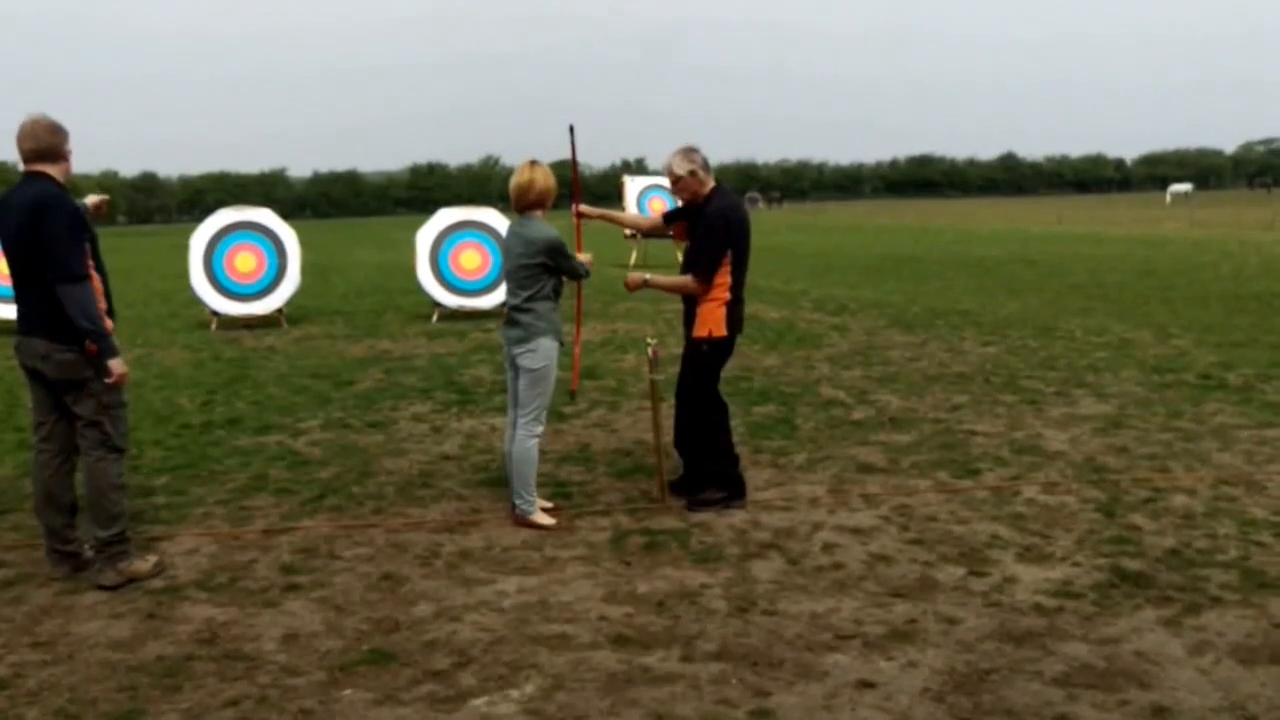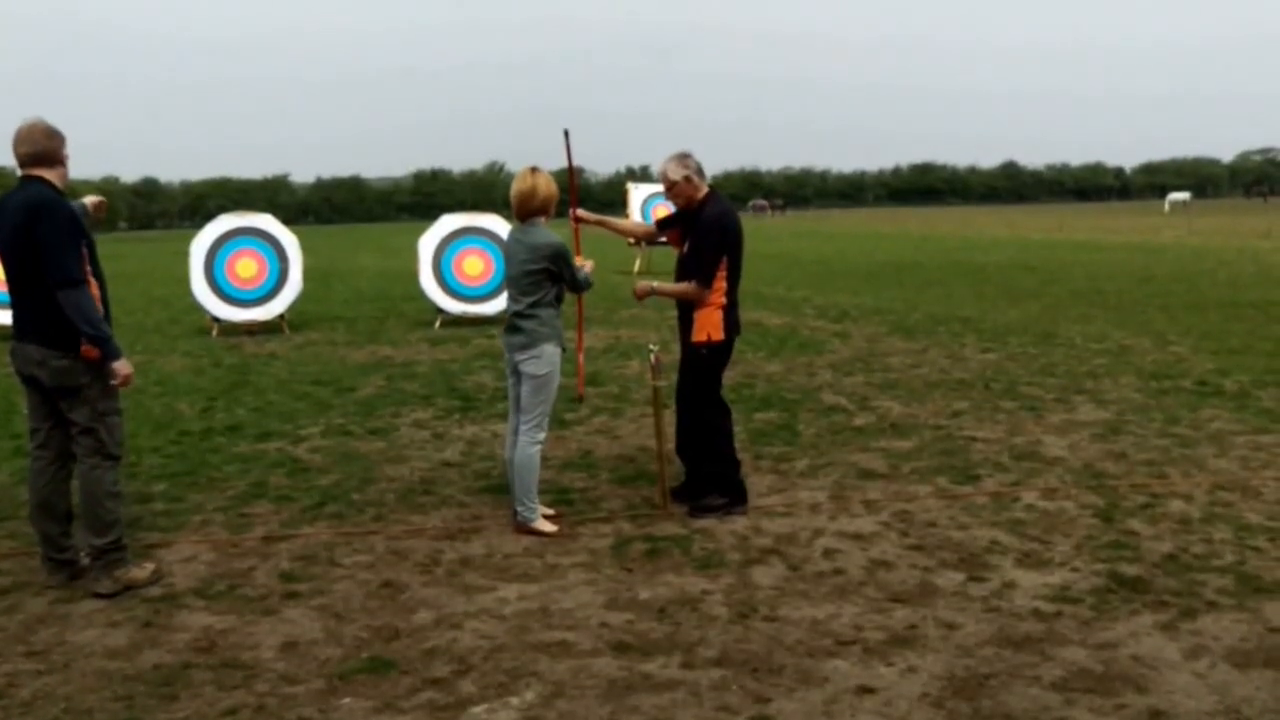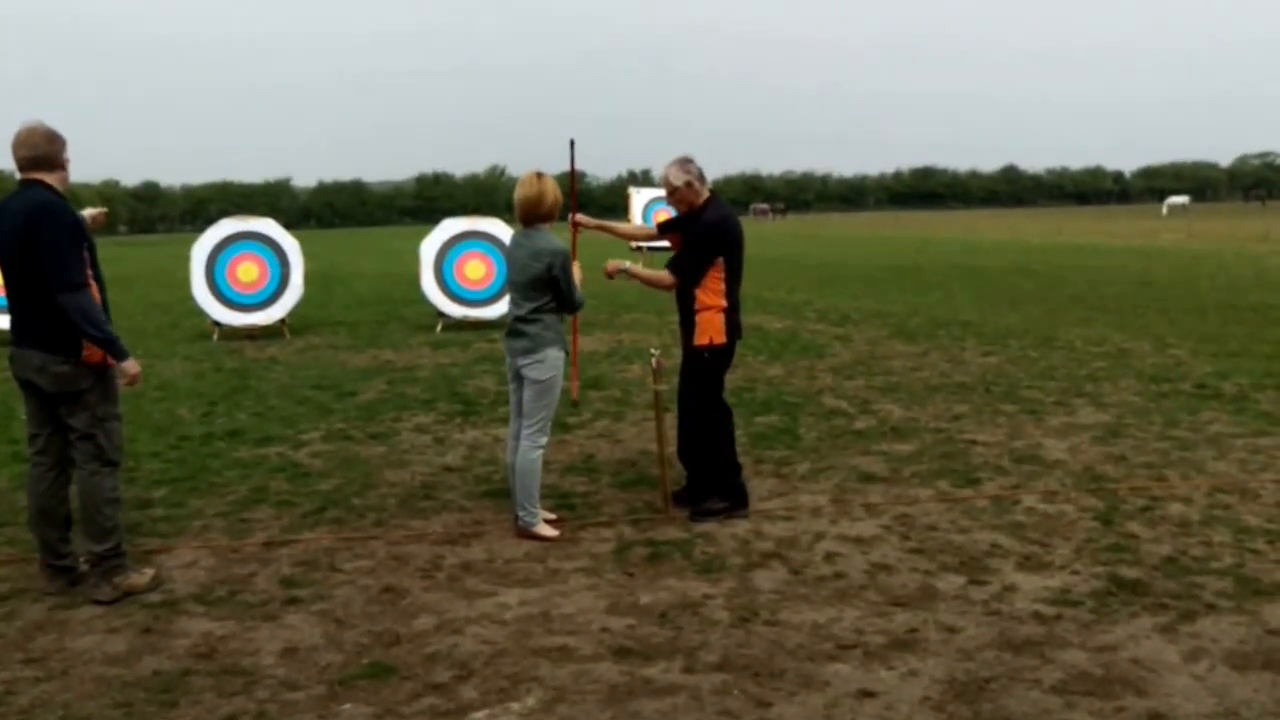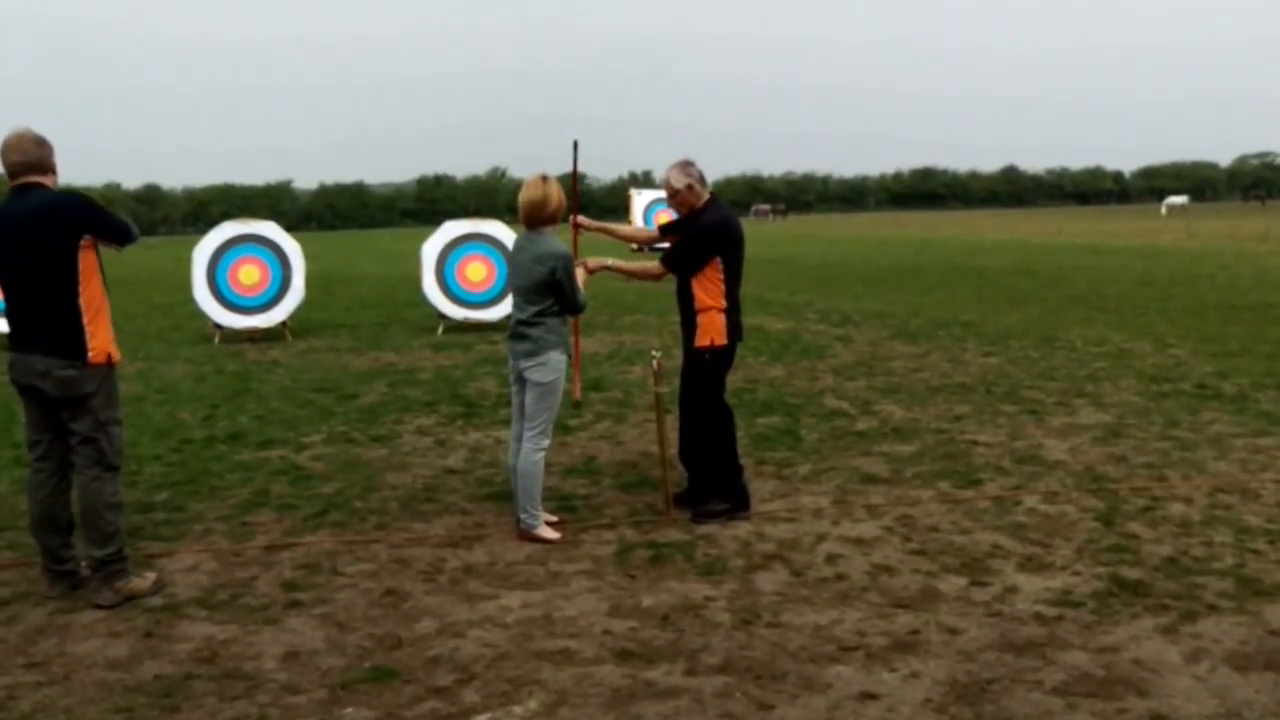
dt=0.7s
person 1, frame 1
right shoulder: (55, 202)
right elbow: (72, 285)
left wrist: (81, 212)
right wrist: (107, 348)
right hip: (74, 347)
left knee: (52, 446)
right knee: (103, 446)
left ankle: (63, 552)
right ankle: (113, 557)
person 1, frame 2
right shoulder: (51, 206)
right elbow: (71, 289)
left wrist: (80, 212)
right wrist: (111, 351)
right hip: (71, 353)
left knee: (48, 453)
right knee: (98, 454)
left ankle: (59, 560)
right ankle: (109, 566)
person 1, frame 3
right shoulder: (53, 210)
right elbow: (73, 294)
left wrist: (78, 227)
right wrist: (119, 352)
right hip: (72, 358)
left knee: (46, 459)
right knee: (97, 461)
left ankle: (58, 567)
right ankle: (109, 572)
person 1, frame 4
right shoulder: (69, 208)
right elbow: (127, 235)
right wrist: (96, 229)
right hip: (78, 360)
left knee: (46, 464)
right knee: (97, 465)
left ankle: (58, 571)
right ankle: (110, 576)
person 2, frame 1
left shoulder: (515, 231)
right shoulder: (546, 236)
right elbow: (576, 271)
left wrist: (570, 264)
right wrist: (585, 263)
left hip: (515, 334)
right hip: (537, 338)
left knee: (516, 421)
right knee: (530, 425)
left ankle: (522, 496)
right ankle: (525, 507)
person 2, frame 2
left shoulder: (514, 238)
right shoulder: (550, 243)
right elbow: (577, 284)
left wrist: (571, 268)
right wrist: (586, 270)
left hip: (515, 340)
right hip: (540, 344)
left knee: (517, 427)
right knee: (532, 432)
left ankle: (523, 503)
right ankle: (527, 515)
person 2, frame 3
left shoulder: (516, 242)
right shoulder: (555, 249)
right elbow: (572, 304)
right wrist: (576, 279)
left hip: (516, 346)
right hip: (543, 351)
left knee: (518, 432)
right knee: (534, 437)
left ankle: (525, 508)
right ankle: (528, 519)
person 2, frame 4
left shoulder: (519, 245)
right shoulder: (557, 253)
right elbow: (575, 306)
right wrist: (580, 281)
left hip: (519, 349)
right hip: (545, 353)
left knee: (520, 435)
right knee: (536, 439)
left ankle: (526, 510)
right ankle: (530, 522)
person 3, frame 1
left shoulder: (719, 213)
right shoulder: (703, 206)
left elbow: (696, 283)
right elbow: (653, 224)
left wrist: (645, 280)
right wrist: (600, 214)
left hip: (715, 321)
right hip: (703, 319)
left knee: (703, 398)
right knee: (689, 396)
left ankle: (727, 484)
right ankle: (697, 473)
person 3, frame 2
left shoulder: (714, 219)
right shoulder: (695, 213)
left elbow: (699, 288)
right elbow: (647, 230)
left wrist: (652, 288)
right wrist: (595, 220)
left hip: (712, 326)
right hip: (697, 325)
left knee: (706, 403)
right knee: (690, 402)
left ankle: (729, 490)
right ankle: (700, 480)
person 3, frame 3
left shoulder: (713, 222)
right shoulder: (698, 217)
left elbow: (670, 279)
right elbow: (649, 232)
left wrist: (624, 267)
right wrist: (595, 225)
left hip: (713, 329)
right hip: (700, 328)
left knee: (708, 406)
right knee: (692, 406)
left ankle: (730, 494)
right ankle: (701, 484)
person 3, frame 4
left shoulder: (713, 224)
right shoulder: (699, 218)
left elbow: (657, 270)
right elbow: (649, 235)
left wrist: (607, 263)
right wrist: (596, 226)
left hip: (714, 330)
right hip: (701, 329)
left knee: (710, 408)
right knee: (693, 407)
left ankle: (732, 496)
right ankle: (703, 486)
